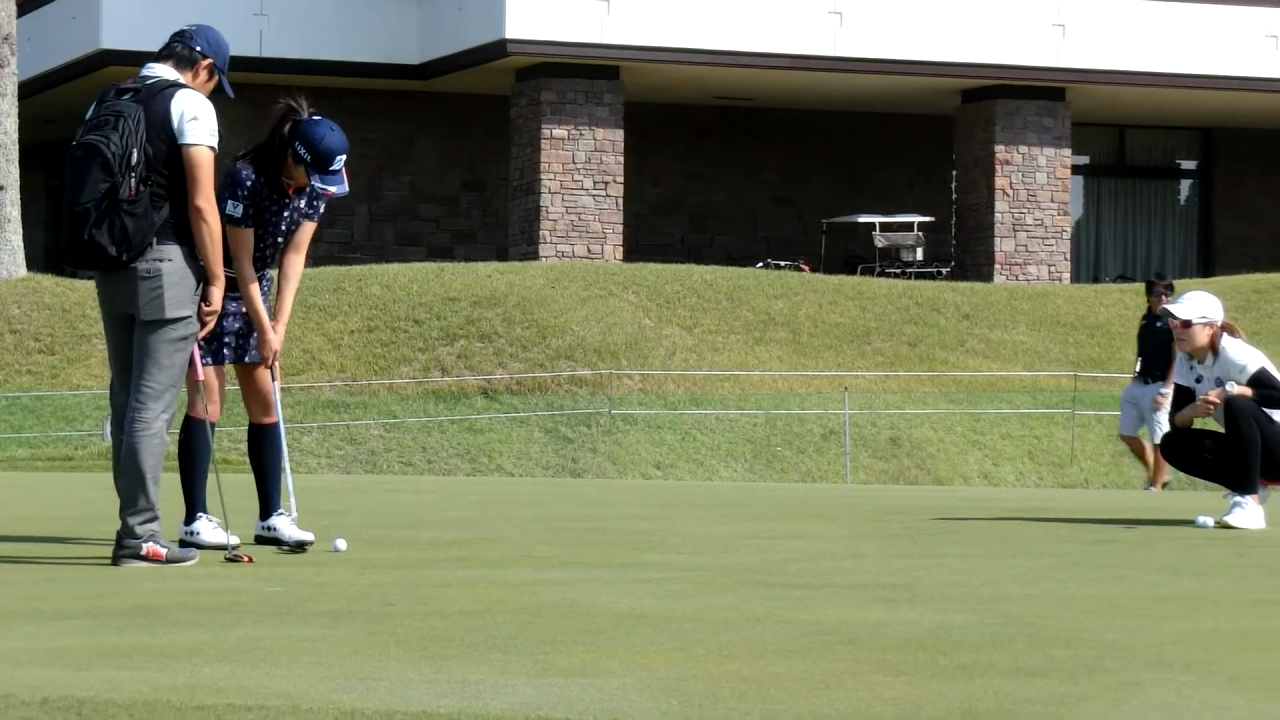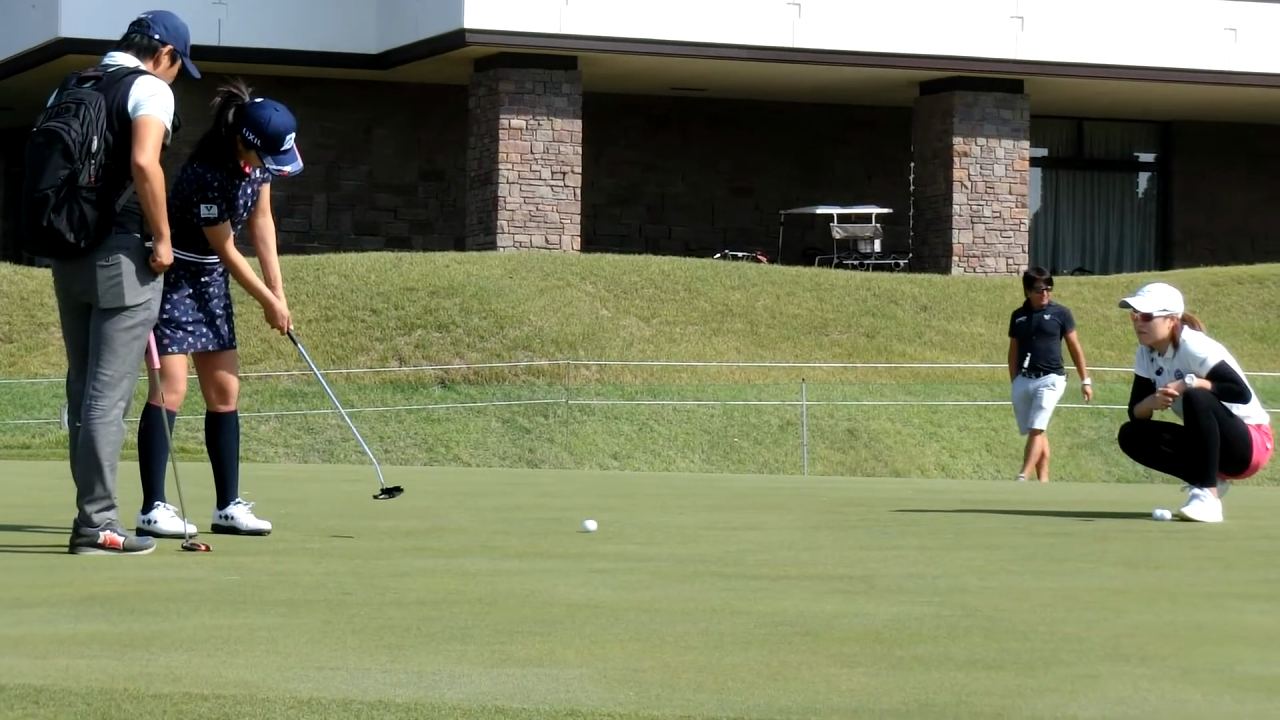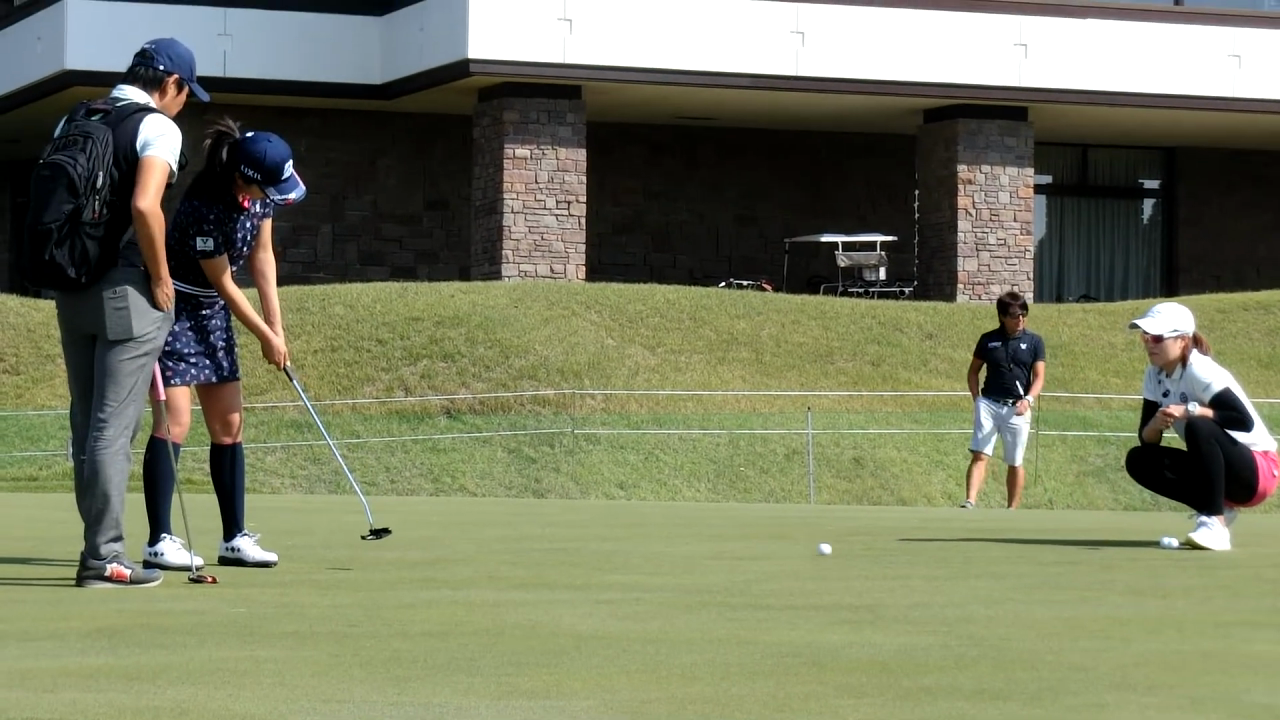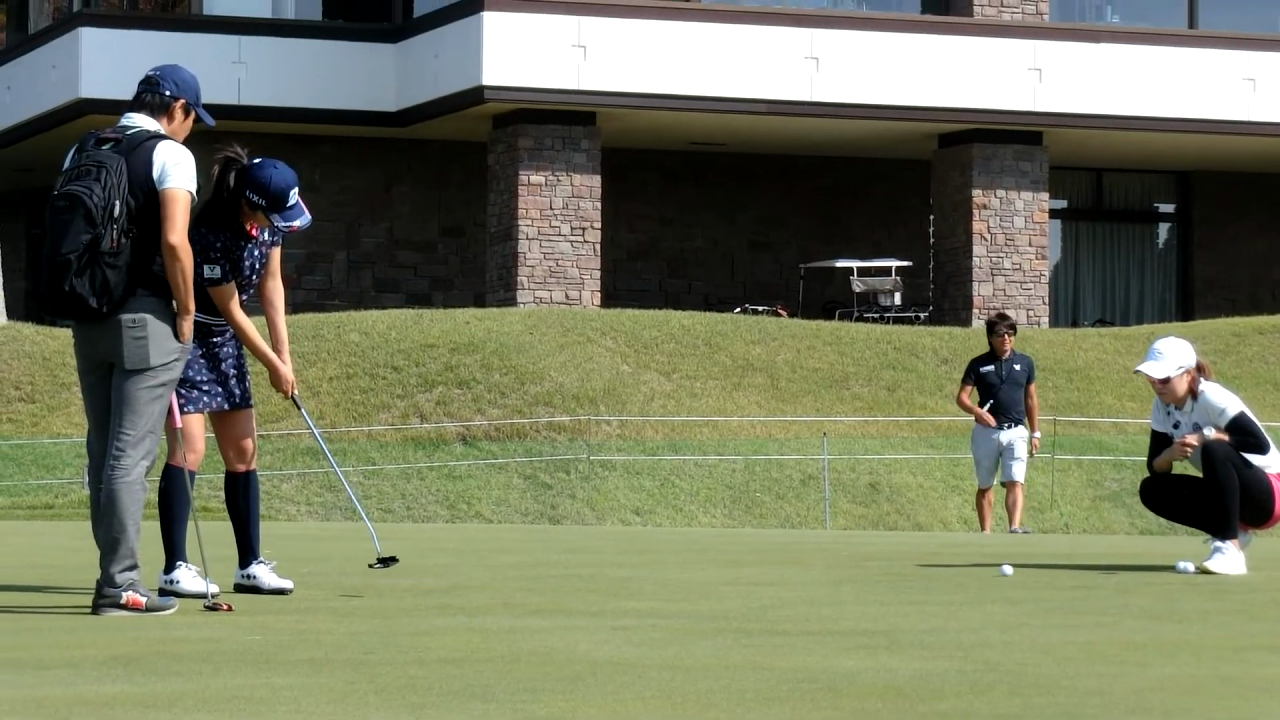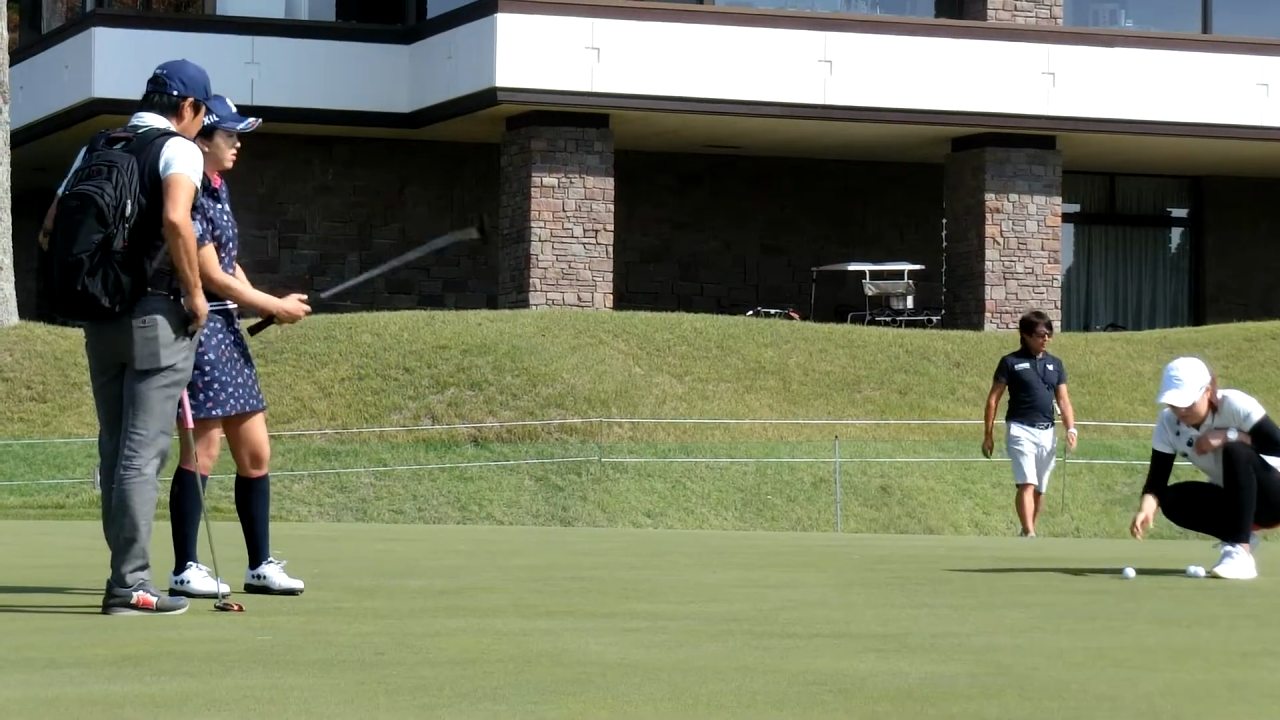
dt=0.7s
person 1, frame 1
right shoulder: (190, 103)
right elbow: (201, 203)
right wrist: (216, 280)
left hip: (112, 266)
right hip: (165, 263)
left knee: (126, 400)
right knee: (151, 405)
left ankle: (135, 524)
right ankle: (139, 535)
person 1, frame 2
right shoulder: (149, 88)
right elbow: (143, 162)
right wrist: (162, 238)
left hip: (68, 253)
right hip: (120, 252)
left knee: (83, 389)
right knee: (108, 394)
left ankle: (93, 512)
right ankle: (97, 524)
person 1, frame 3
left shoulder: (74, 121)
right shoulder: (157, 126)
right elbow: (144, 206)
right wrist: (161, 280)
left hip: (72, 288)
right hip: (125, 289)
left knee: (87, 422)
right knee: (112, 426)
left ankle: (99, 544)
right ankle: (104, 556)
person 1, frame 4
left shoulder: (82, 152)
right shoulder: (170, 153)
right elbow: (173, 242)
right wrist: (186, 313)
left hip: (89, 318)
right hip: (144, 318)
left knee: (103, 452)
right knee: (130, 455)
left ankle: (115, 574)
right ankle: (119, 585)
person 1, frame 5
left shoulder: (96, 151)
right shoulder: (179, 148)
left elbow: (50, 232)
right elbow: (175, 219)
right wrist: (194, 292)
left hip: (101, 315)
right hip: (155, 315)
left knee: (116, 448)
right knee: (142, 452)
left ankle: (124, 573)
right ankle: (130, 583)
person 2, frame 1
left shoulder: (315, 187)
right shoulder: (246, 177)
left elbow: (295, 254)
right elbow: (242, 260)
left wrist: (279, 325)
right wrist: (264, 328)
left hip: (254, 289)
left knee: (267, 404)
right knee: (209, 400)
left ankle: (271, 516)
right ankle: (195, 518)
person 2, frame 2
left shoulder: (259, 158)
right shoulder: (206, 173)
left elbow: (261, 220)
right elbow: (227, 249)
left wrist: (278, 288)
right wrist: (268, 301)
left hip: (212, 278)
right hip: (174, 275)
left knee: (225, 392)
right knee: (171, 389)
left ankle: (229, 505)
right ankle: (153, 508)
person 2, frame 3
left shoulder: (260, 192)
right shoulder: (204, 206)
left elbow: (262, 255)
right elbow: (224, 283)
left wrist: (277, 325)
right wrist: (266, 338)
left hip: (213, 312)
right hip: (176, 308)
left knee: (229, 424)
right knee: (175, 421)
left ankle: (235, 537)
right ankle: (160, 540)
person 2, frame 4
left shoulder: (270, 220)
right shoulder: (212, 232)
left elbow: (271, 283)
right elbow: (232, 310)
left wrist: (284, 353)
right wrist: (273, 366)
left hip: (225, 339)
right hip: (187, 337)
left knee: (243, 451)
right knee: (189, 449)
left ankle: (250, 564)
right ankle: (175, 568)
person 2, frame 5
left shoulder: (219, 189)
right elbow: (211, 276)
left wrist: (266, 304)
right wrist: (276, 305)
left hip: (227, 330)
right hip: (198, 330)
left knee: (256, 454)
right knee: (203, 450)
left ankle: (260, 566)
right ankle: (184, 570)
person 3, frame 1
left shoulder: (1234, 354)
right shoulder: (1184, 361)
right elbow: (1176, 422)
left wrist: (1229, 390)
right wrist: (1192, 410)
right hip: (1250, 450)
left knee: (1237, 404)
right knee: (1173, 444)
left ankle: (1249, 503)
right ankle: (1251, 488)
person 3, frame 2
left shoulder: (1195, 347)
right shoulder: (1145, 353)
left elbow: (1242, 393)
right elbow: (1135, 413)
left wrist: (1188, 382)
right wrist: (1151, 402)
right hip: (1209, 444)
left knee: (1197, 397)
right knee: (1131, 435)
left ankle: (1208, 496)
right ankle: (1209, 482)
person 3, frame 3
left shoulder: (1200, 371)
right shoulder: (1155, 375)
left elbow: (1244, 421)
right elbow: (1147, 440)
left wrist: (1190, 410)
right wrist: (1155, 423)
right hip: (1216, 469)
left knee: (1199, 426)
right knee: (1138, 460)
left ankle: (1215, 524)
right ankle: (1218, 507)
person 3, frame 4
left shoulder: (1211, 398)
right shoulder: (1162, 406)
left elbow: (1260, 443)
right elbow: (1155, 468)
left wrist: (1206, 435)
right wrist: (1170, 454)
right hip: (1228, 497)
left knee: (1214, 450)
right knee: (1152, 489)
left ankle: (1230, 549)
right ankle: (1233, 533)
person 3, frame 5
left shoulder: (1234, 403)
right shoulder: (1168, 423)
right elbow: (1157, 480)
left wrist: (1229, 435)
right wrist: (1146, 508)
right hip: (1233, 500)
left knee: (1236, 450)
right knee: (1173, 500)
left ankle: (1240, 553)
right ankle: (1240, 537)
person 4, frame 1
right shoulder: (1146, 318)
left elbow: (1178, 359)
left wrist: (1166, 391)
right wrist: (1134, 382)
left hip: (1159, 386)
right hip: (1139, 385)
left knee: (1159, 440)
right knee: (1127, 434)
left ankle: (1156, 488)
right ankle: (1155, 474)
person 4, frame 2
left shoulder: (1061, 313)
right shoulder: (1018, 316)
left elbow: (1075, 348)
left wrist: (1085, 380)
right wrist: (1014, 381)
left hip: (1050, 380)
right hip: (1023, 381)
left knee: (1036, 429)
right knee: (1036, 432)
left ankle: (1023, 478)
right ankle: (1043, 482)
person 4, frame 3
left shoulder: (1034, 342)
right shoulder: (987, 340)
left elbow: (1039, 377)
right elbow: (973, 371)
left wrist: (1028, 400)
right wrist: (977, 399)
left hip: (1016, 409)
right hip: (989, 405)
left knee: (1015, 464)
right knee: (979, 455)
left ankle: (1012, 511)
right ankle: (970, 503)
person 4, frame 4
left shoulder: (1025, 363)
right shoulder: (978, 364)
left elbow: (1031, 399)
right elbow: (961, 397)
left wrist: (1035, 432)
right wrist: (978, 412)
left hip: (1016, 432)
right hip: (986, 432)
left knee: (1015, 483)
right knee: (985, 486)
left ankle: (1015, 529)
right ankle: (985, 533)
person 4, frame 5
left shoulder: (1056, 364)
right shoulder: (1011, 362)
left elbow: (1063, 400)
right elbow: (993, 399)
left wrist: (1071, 429)
right wrist: (988, 434)
left hip: (1047, 433)
right hip: (1021, 430)
left knee: (1039, 490)
right knee: (1027, 484)
left ankle: (1027, 532)
right ankle: (1029, 536)
